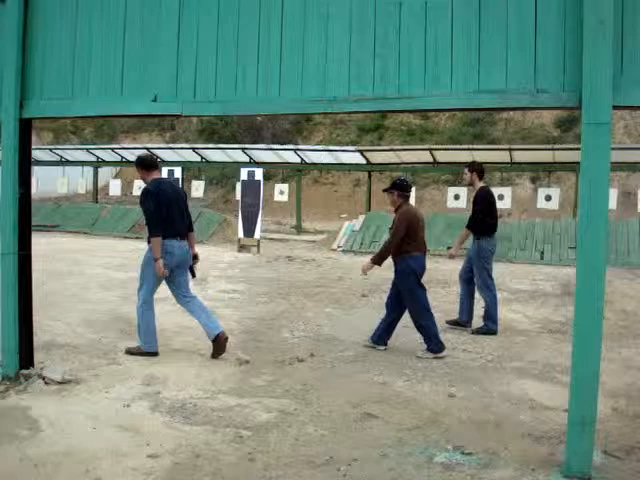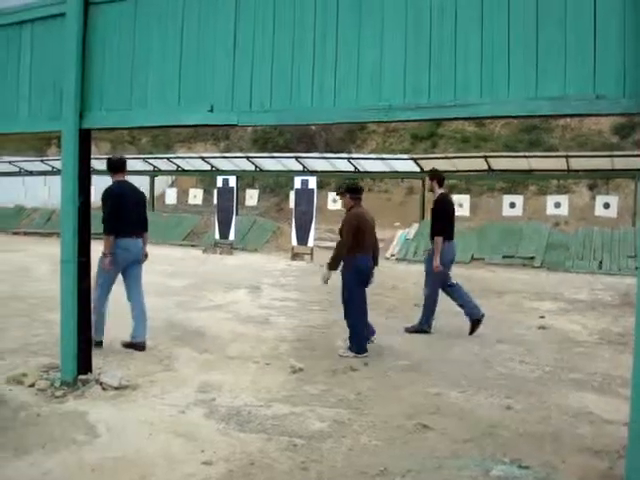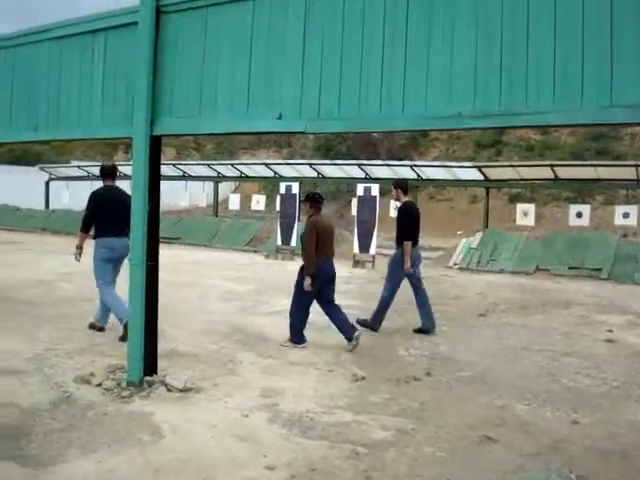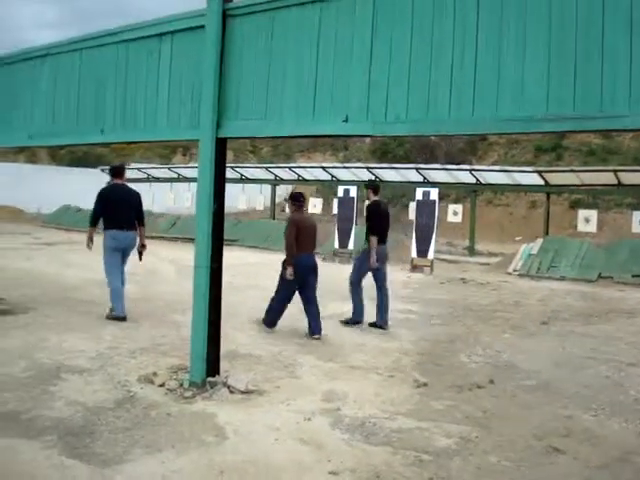
dt=1s
person 1, frame 1
left shoulder: (149, 191)
right shoulder: (176, 188)
left elbow: (154, 227)
right elbow: (188, 221)
left wrist: (157, 258)
right wrist: (192, 249)
left hip: (164, 248)
right hip: (182, 247)
left knee: (145, 296)
right knee: (185, 296)
left ankle: (148, 346)
right ankle: (216, 332)
person 1, frame 2
left shoulder: (111, 192)
right shoulder: (139, 192)
left elbow: (109, 225)
left wrist: (106, 253)
right wrist: (143, 248)
left hip: (121, 245)
right hip: (137, 245)
left knee: (100, 292)
right knee: (135, 294)
left ankle: (96, 336)
right ankle: (138, 339)
person 1, frame 3
left shoulder: (97, 195)
right shoulder: (126, 197)
left elbow: (87, 223)
right elbow: (132, 224)
left wrist: (79, 246)
right wrist: (130, 246)
left hip: (104, 244)
right hip: (123, 243)
left knee: (104, 286)
right knee: (108, 284)
left ankle: (127, 320)
right ankle: (100, 322)
person 1, frame 4
left shoulder: (105, 192)
right shoulder: (134, 193)
left elbow: (96, 216)
right elbow: (140, 219)
left wrist: (90, 236)
right wrist: (142, 240)
left hip: (112, 235)
right hip: (130, 236)
left knee: (113, 274)
right knee: (119, 272)
left ankle: (120, 312)
right ankle: (117, 305)
person 2, frame 1
left shoulder: (404, 214)
right shoulder: (412, 212)
left elbow: (392, 242)
left wrist: (373, 262)
left hip: (407, 264)
right hip: (413, 261)
left knee: (418, 307)
right knee: (394, 303)
left ankle: (436, 347)
right ankle: (379, 339)
person 2, frame 2
left shoulder: (353, 216)
right shoulder: (366, 215)
left elbow: (343, 245)
right elbow: (374, 243)
left wrist: (330, 268)
right wrist: (372, 265)
left hip: (354, 264)
right hip: (365, 262)
left knee: (354, 305)
right knee: (353, 303)
left ankle: (357, 348)
right ankle: (367, 332)
person 2, frame 3
left shoulder: (312, 223)
right shoulder: (328, 223)
left elbow: (309, 251)
left wrist: (307, 276)
left hip: (315, 269)
right hip: (328, 267)
left knee: (299, 305)
right knee: (329, 304)
left ankle: (296, 339)
right ankle: (351, 332)
person 2, frame 4
left shoulder: (293, 219)
right shoulder: (311, 220)
left elbow: (290, 244)
left wrist: (289, 265)
left hip: (297, 261)
right hip: (311, 261)
left knee: (282, 295)
right knee: (310, 297)
left ankle: (269, 322)
right ankle: (315, 331)
person 3, frame 1
left shoulder: (482, 195)
right shoulder: (484, 193)
left elbow: (472, 224)
left wrist: (456, 247)
left hip: (483, 243)
right hip: (480, 242)
left knee: (485, 284)
right knee: (466, 277)
left ankle: (490, 325)
right ankle: (464, 318)
person 3, frame 2
left shoulder: (440, 202)
right shoulder: (446, 199)
left elbow: (438, 232)
left wrist: (435, 257)
left hip: (441, 248)
right hip: (449, 247)
left knee: (430, 286)
right knee: (447, 284)
left ankle: (424, 325)
right ankle: (474, 313)
person 3, frame 3
left shoulder: (404, 209)
right shoulder: (414, 207)
left elbow: (406, 236)
left wrist: (407, 259)
left hip: (404, 253)
right hip: (415, 252)
left knee: (389, 289)
right knee: (418, 289)
left ankle: (374, 322)
right ankle: (428, 325)
person 3, frame 4
left shoulder: (371, 207)
right shoulder: (384, 207)
left elbow: (373, 232)
left wrist: (372, 254)
left hip: (372, 249)
right hip: (383, 249)
left knee: (355, 280)
right knee: (381, 285)
left ankle: (357, 316)
right ankle: (382, 321)
